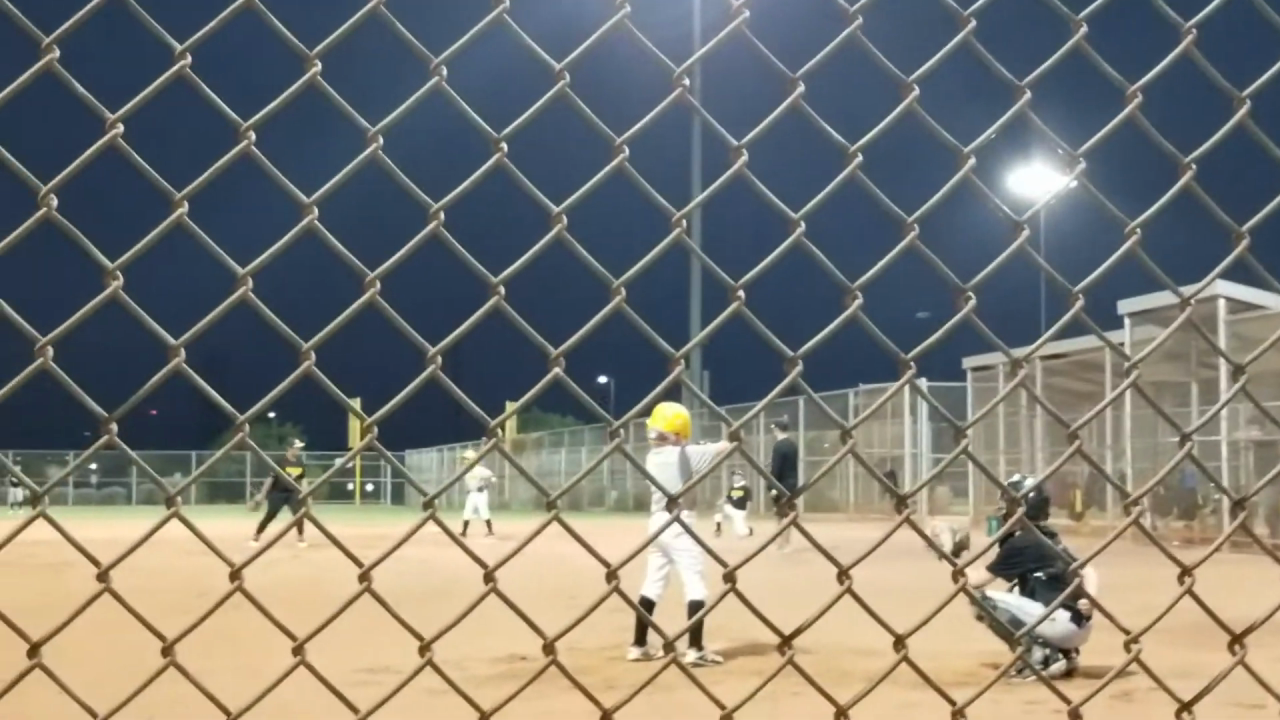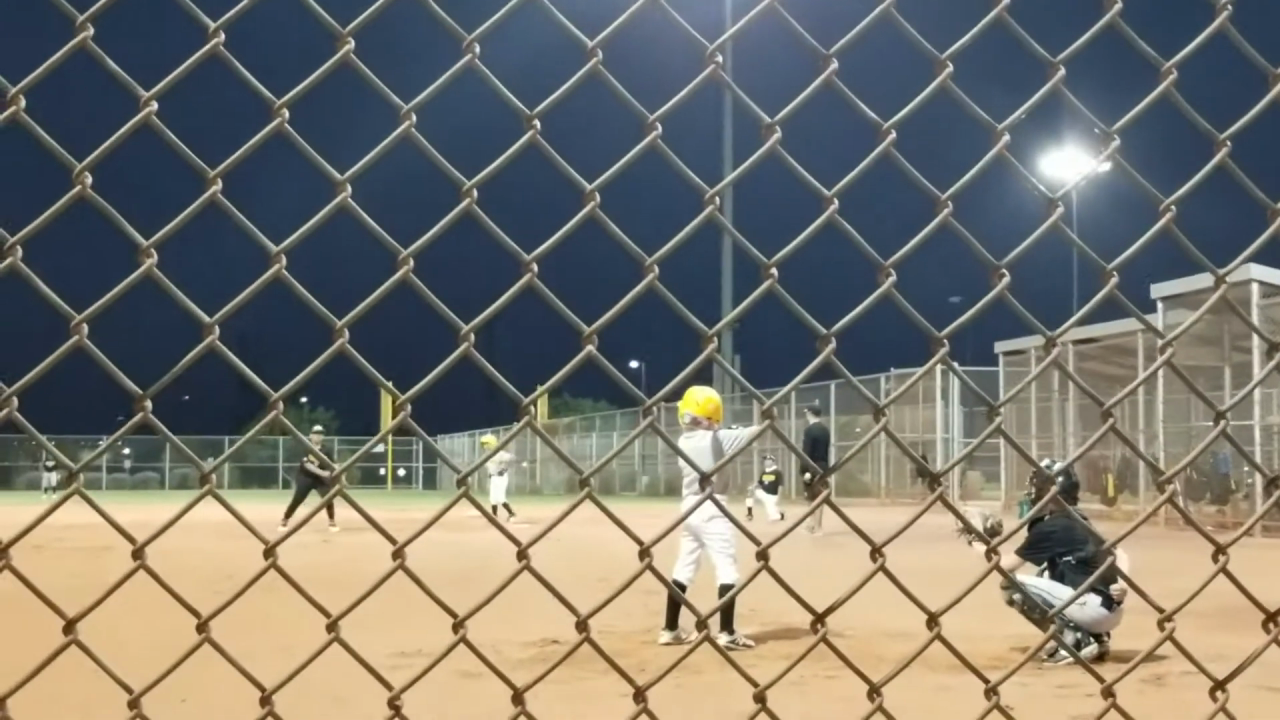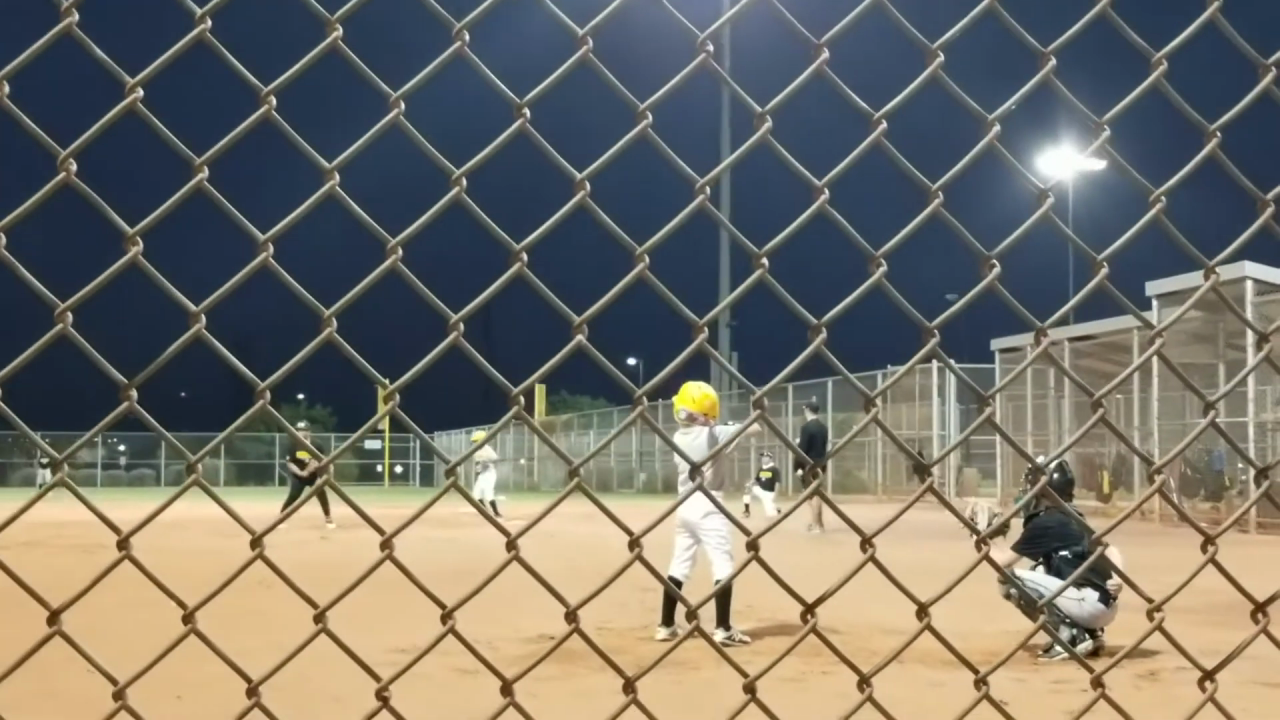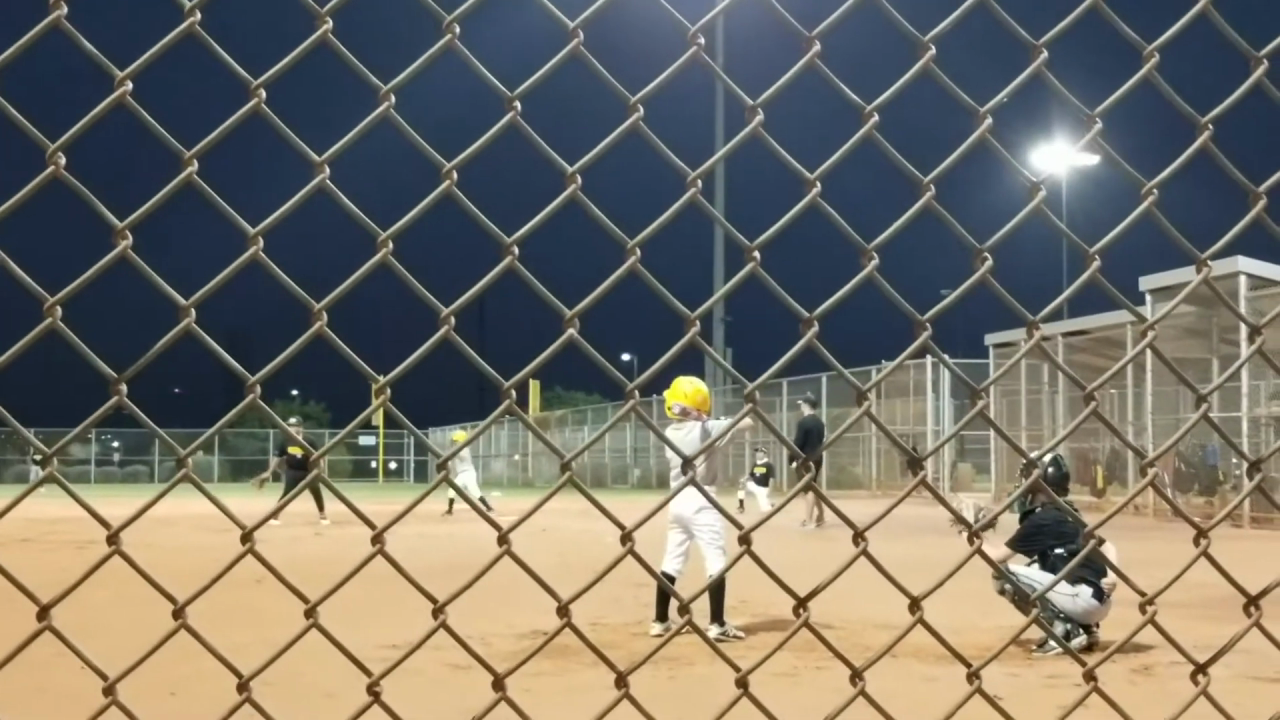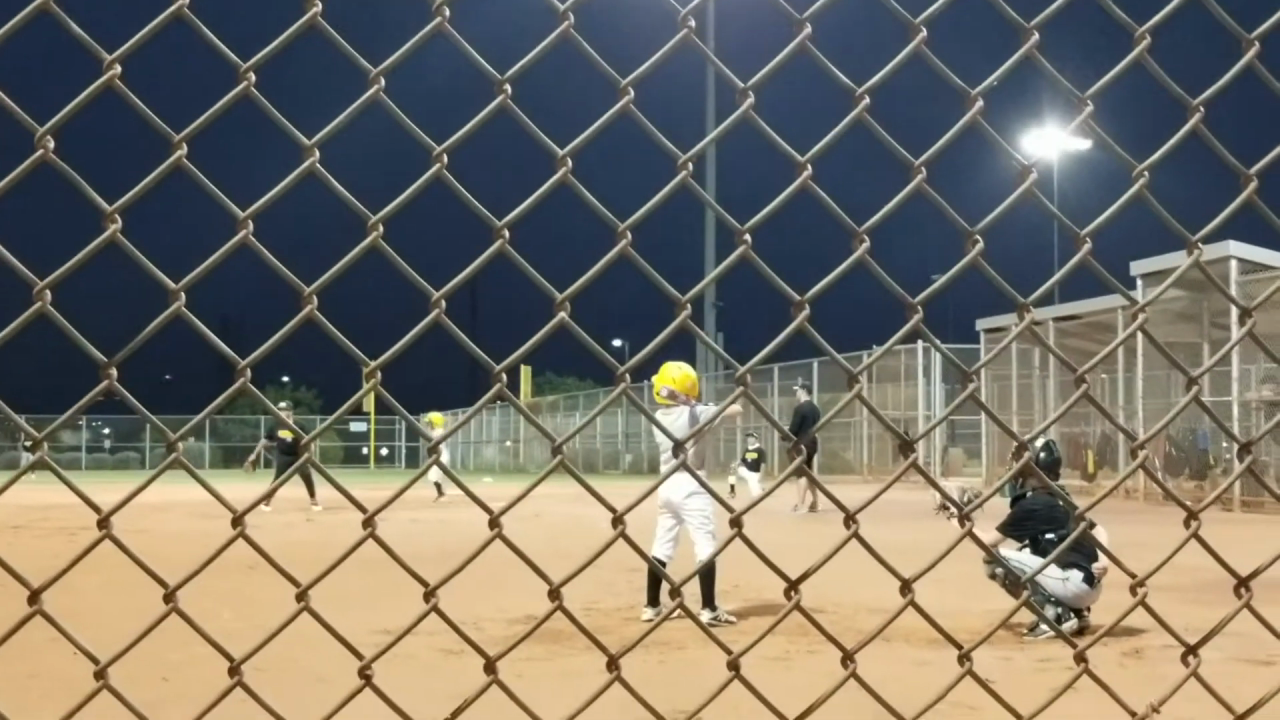
dt=0.3s
person 1, frame 1
left shoulder: (652, 456)
right shoulder: (686, 454)
right elbow: (726, 447)
right wrist: (720, 444)
left hip: (657, 524)
right hip: (680, 526)
left knee: (652, 585)
right knee: (695, 585)
left ankle: (638, 645)
right ankle: (695, 650)
person 1, frame 2
left shoulder: (683, 440)
right shoulder: (718, 438)
right elbow: (758, 431)
left hip: (689, 509)
right hip: (712, 510)
left knee: (683, 569)
right knee: (727, 569)
left ankle: (670, 629)
right ankle: (726, 633)
person 1, frame 3
left shoulder: (679, 437)
right shoulder: (713, 434)
right elbow: (755, 428)
right wrist: (730, 426)
left hip: (685, 507)
right hip: (708, 507)
left knee: (679, 565)
right knee: (723, 566)
left ankle: (666, 626)
right ankle: (723, 629)
person 1, frame 4
left shoulder: (670, 432)
right shoulder: (706, 429)
right elbow: (747, 422)
right wrist: (718, 421)
left hip: (677, 501)
right hip: (700, 502)
left knee: (672, 561)
right knee: (716, 561)
left ankle: (660, 621)
right ankle: (717, 625)
person 1, frame 5
left shoulder: (659, 417)
right shoulder: (695, 413)
right elbow: (736, 409)
right wrist: (707, 408)
left hip: (667, 486)
right hip: (690, 487)
left knee: (662, 546)
right knee: (706, 546)
left ankle: (652, 606)
right ankle: (709, 610)
person 2, frame 1
left shoulder: (1020, 543)
right shoulder: (1049, 538)
left elbow: (975, 581)
right elbow: (1088, 571)
left wrist: (949, 557)
right wrist: (1090, 601)
left hip: (1062, 624)
right hip: (1077, 625)
left knee: (983, 600)
right knee: (1016, 593)
left ankle: (1043, 655)
right ankle: (1063, 653)
person 2, frame 2
left shoulder: (1048, 528)
right shoulder: (1078, 523)
left elbow: (1006, 566)
right elbow: (1119, 555)
left wrist: (977, 543)
right wrist: (1122, 584)
left hip: (1094, 609)
right hip: (1109, 609)
left knee: (1012, 585)
right knee: (1046, 576)
left ankle: (1075, 640)
right ankle: (1095, 637)
person 2, frame 3
left shoulder: (1043, 523)
right shoulder: (1073, 519)
left elbow: (1002, 561)
right elbow: (1111, 552)
right wrist: (1117, 580)
left hip: (1090, 603)
right hip: (1101, 604)
left knee: (1009, 579)
left ankle: (1071, 635)
right ankle: (1090, 633)
person 2, frame 4
left shoulder: (1039, 520)
right shoulder: (1069, 516)
left elbow: (996, 557)
right elbow: (1107, 547)
right wrist: (1111, 576)
left hip: (1084, 600)
right hip: (1097, 601)
left knee: (1004, 574)
left ankle: (1065, 631)
right ankle: (1085, 627)
person 2, frame 5
left shoulder: (1030, 505)
right shoulder: (1059, 501)
left elbow: (987, 541)
right elbow: (1098, 531)
left wrist: (957, 520)
right wrist: (1102, 560)
left hip: (1074, 584)
right hip: (1086, 587)
left knee: (993, 559)
left ankle: (1055, 613)
right ankle: (1075, 612)
